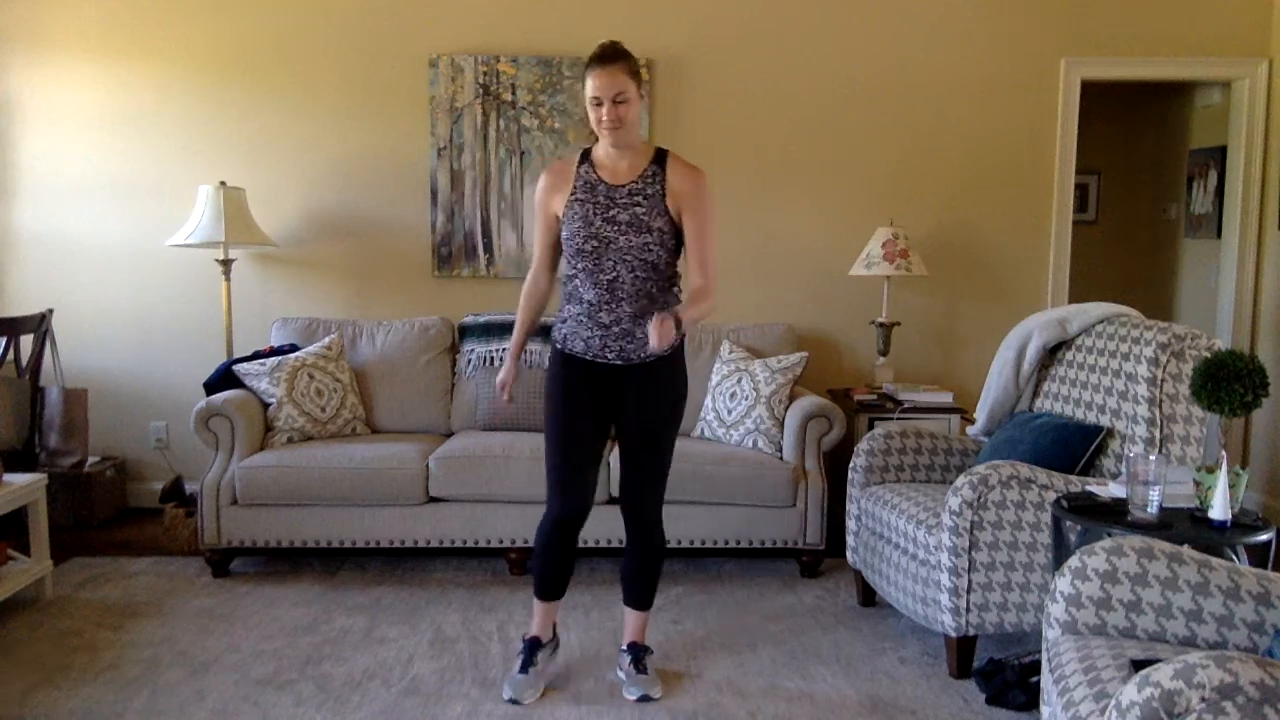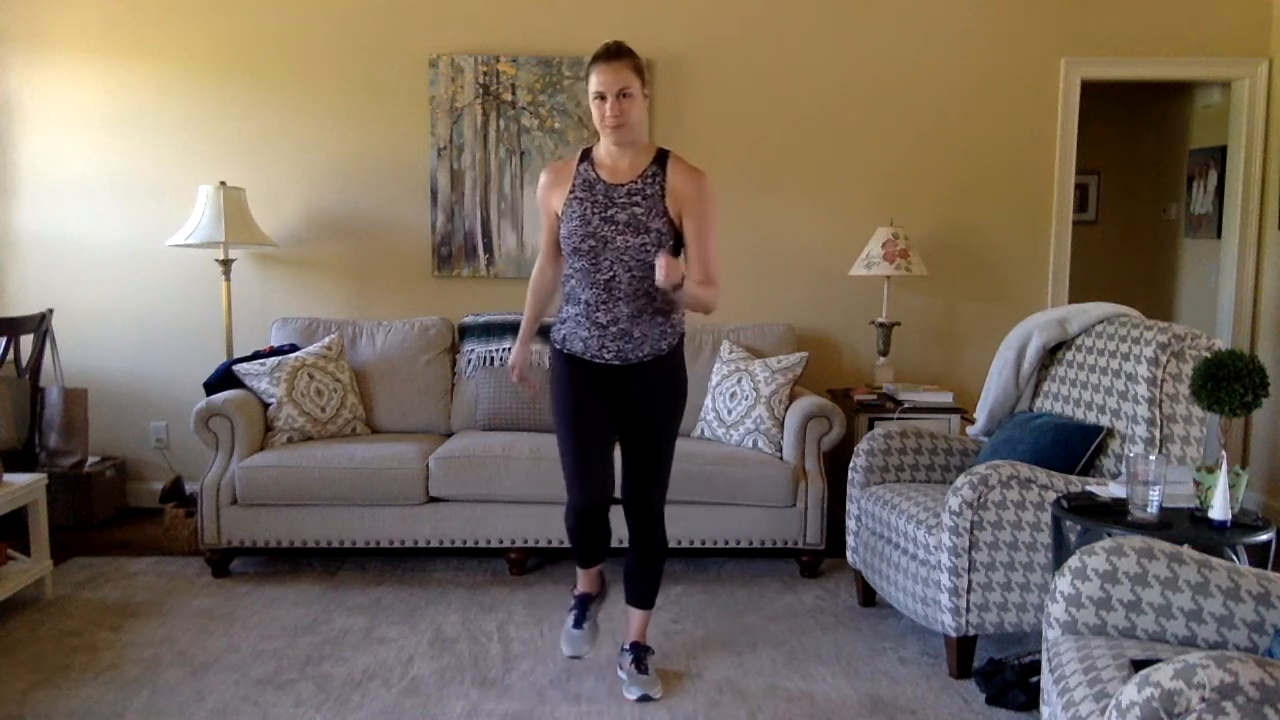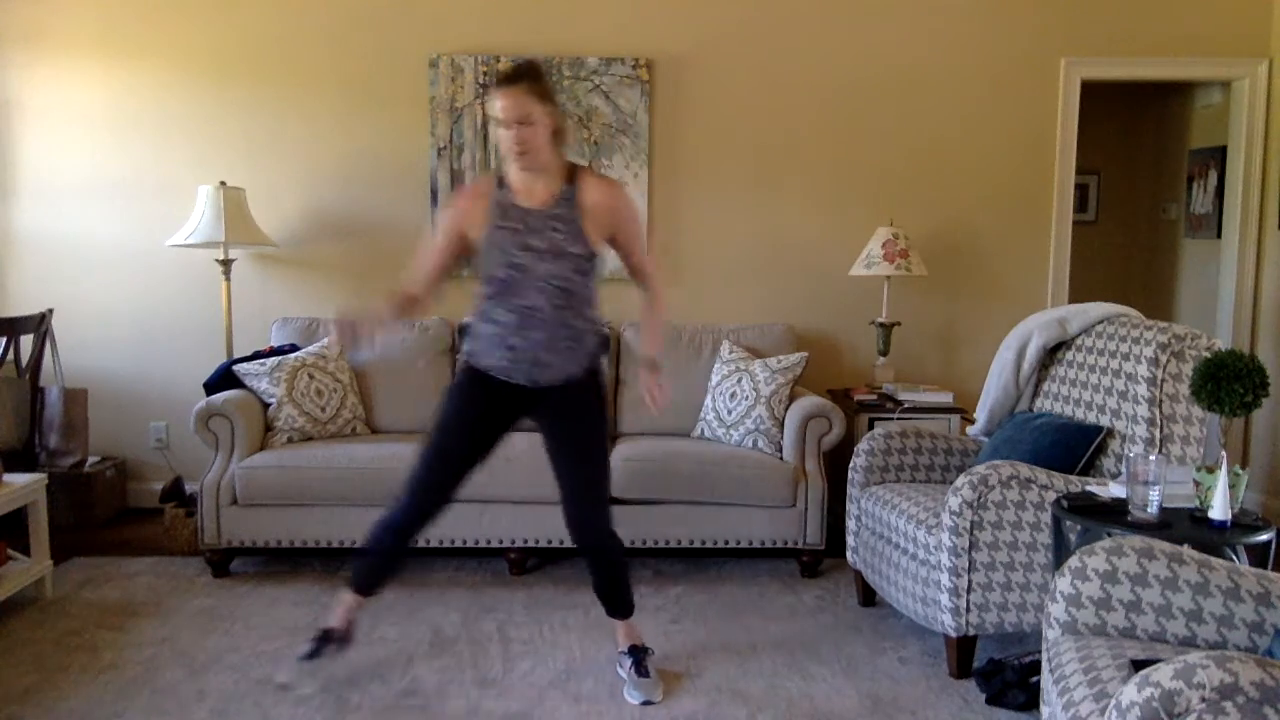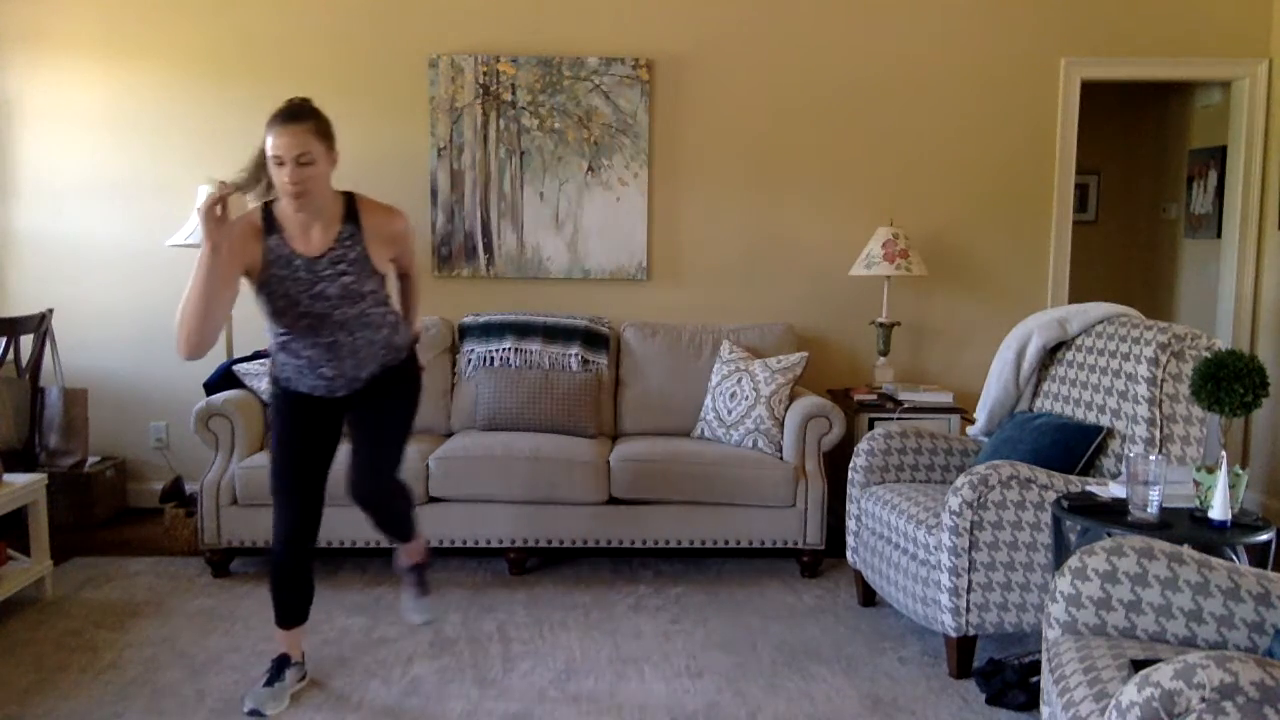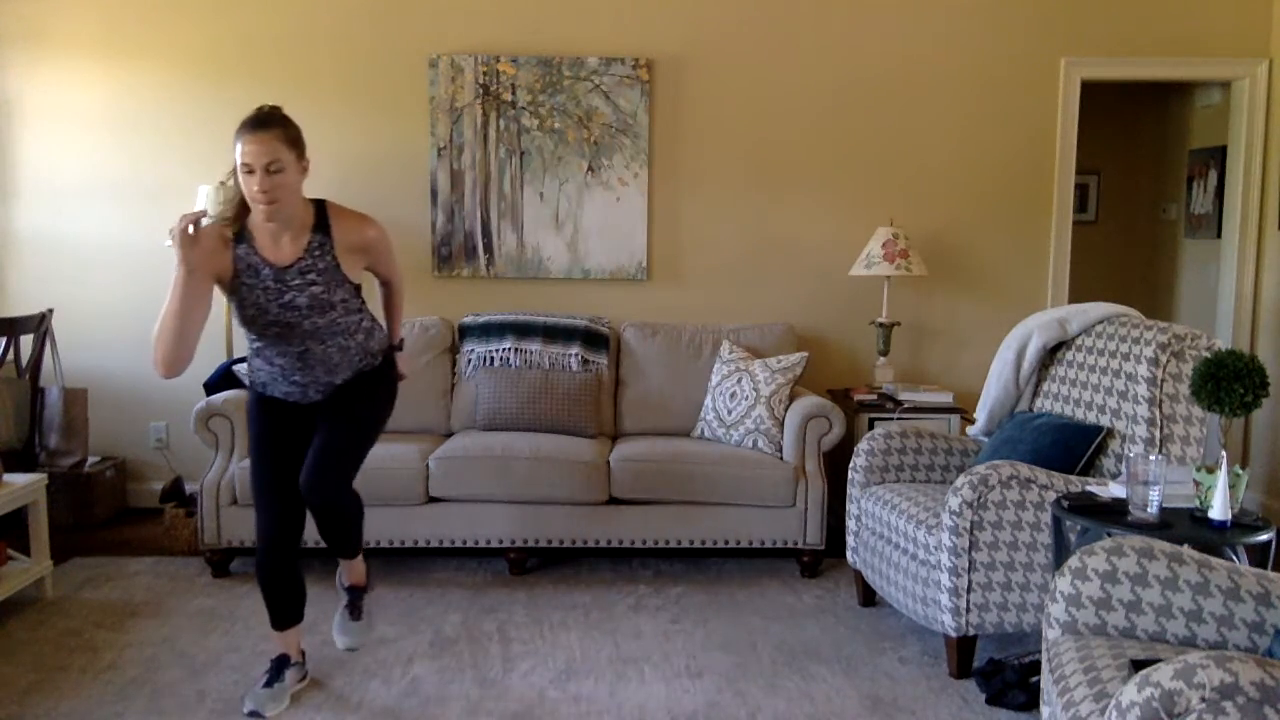
dt=0.5s
person 1, frame 1
left shoulder: (683, 180)
right shoulder: (557, 180)
left elbow: (704, 289)
right elbow: (541, 274)
left wrist: (675, 319)
right wrist: (513, 352)
left hip: (654, 369)
right hip: (576, 363)
left knee: (643, 508)
right knee: (565, 505)
left ankle: (634, 647)
right ankle: (540, 639)
person 1, frame 2
left shoulder: (684, 181)
right shoulder: (558, 178)
left elbow: (709, 295)
left wrist: (679, 281)
right wrist: (523, 339)
left hip: (654, 367)
right hip: (577, 361)
left knee: (645, 506)
right knee: (587, 495)
left ankle: (636, 645)
right ankle: (587, 588)
person 1, frame 3
left shoulder: (600, 198)
right shoulder: (472, 203)
left elbow: (650, 281)
right elbow: (419, 289)
left wrist: (649, 362)
right wrist: (371, 322)
left hip: (571, 382)
right hip: (488, 376)
left knee: (590, 524)
right knee: (419, 502)
left ankle: (631, 647)
right ankle: (340, 623)
person 1, frame 4
left shoulder: (382, 223)
right shoulder: (241, 235)
left elbow: (409, 271)
right elbow: (191, 347)
left wrist: (407, 337)
right wrist: (212, 250)
left hip: (383, 371)
right hip: (299, 388)
left knee: (371, 484)
right knee: (293, 532)
left ankle: (412, 553)
right ankle: (290, 658)
person 1, frame 5
left shoulder: (354, 232)
right shoulder: (216, 244)
left elbow: (392, 279)
right elbow: (168, 366)
left wrist: (394, 344)
right wrist: (187, 271)
left hip: (360, 379)
right hip: (277, 393)
left knee: (320, 482)
right knee: (274, 535)
left ankle: (353, 577)
right ankle: (289, 657)
